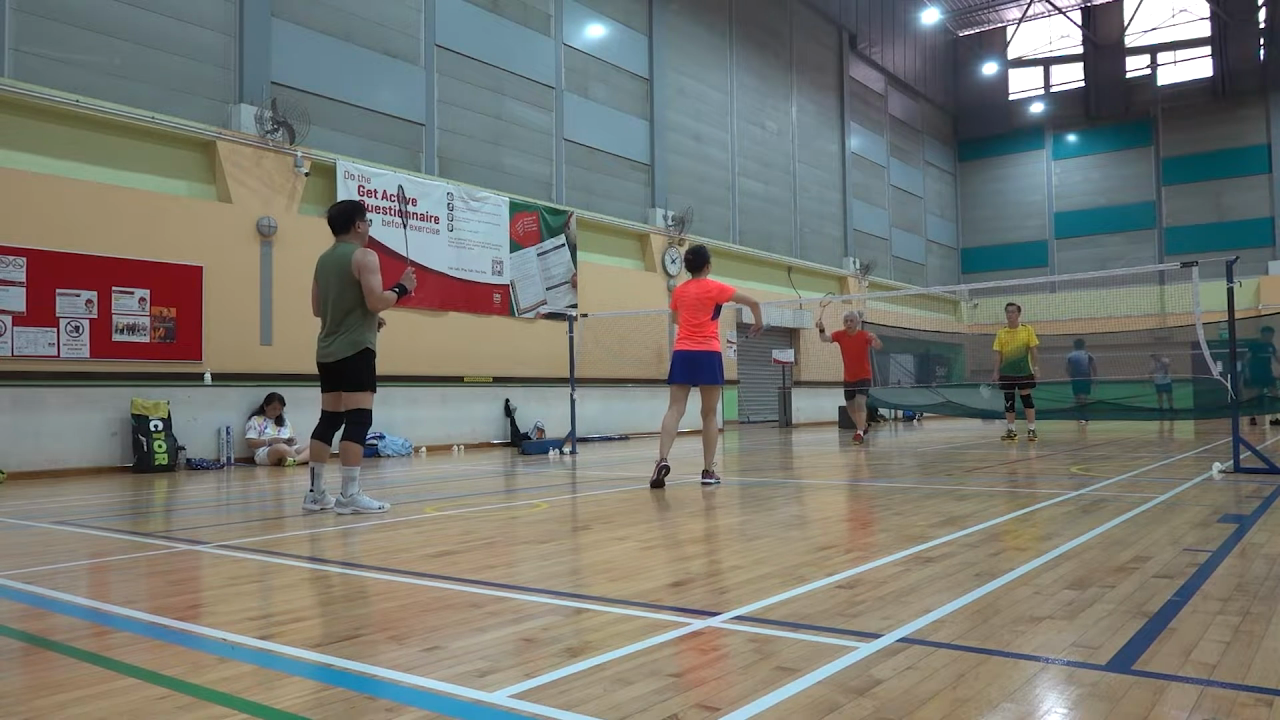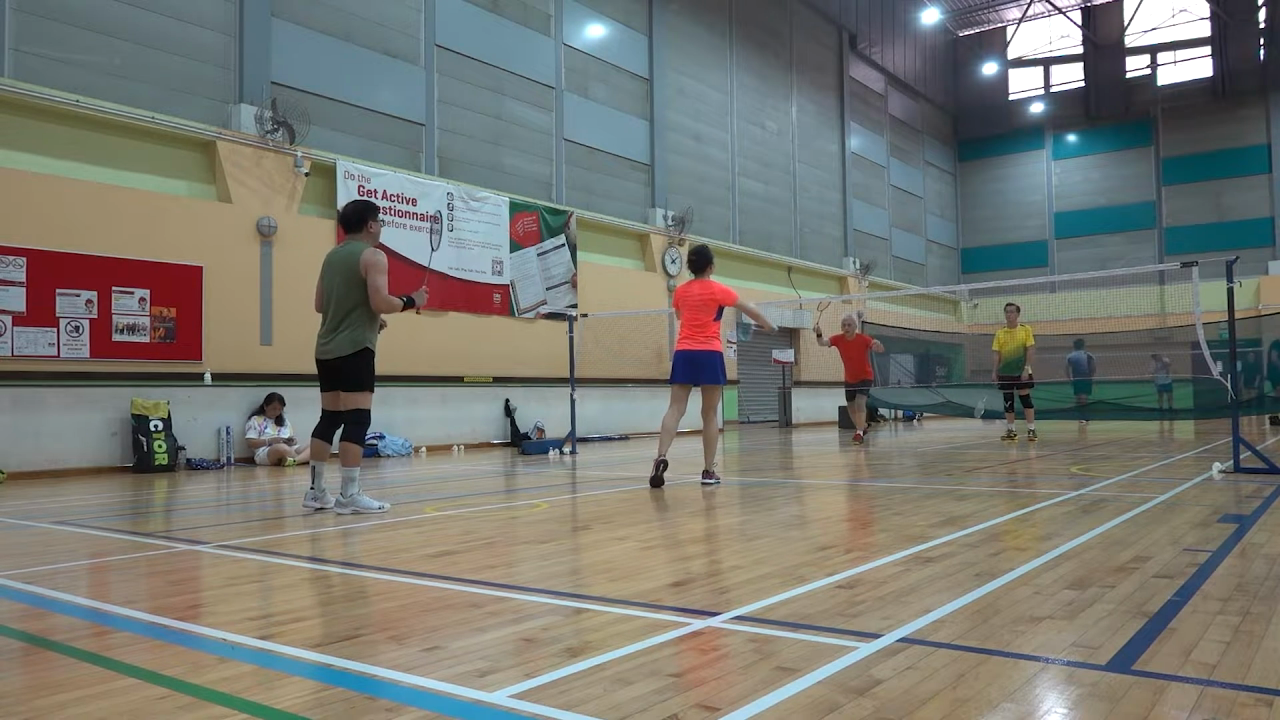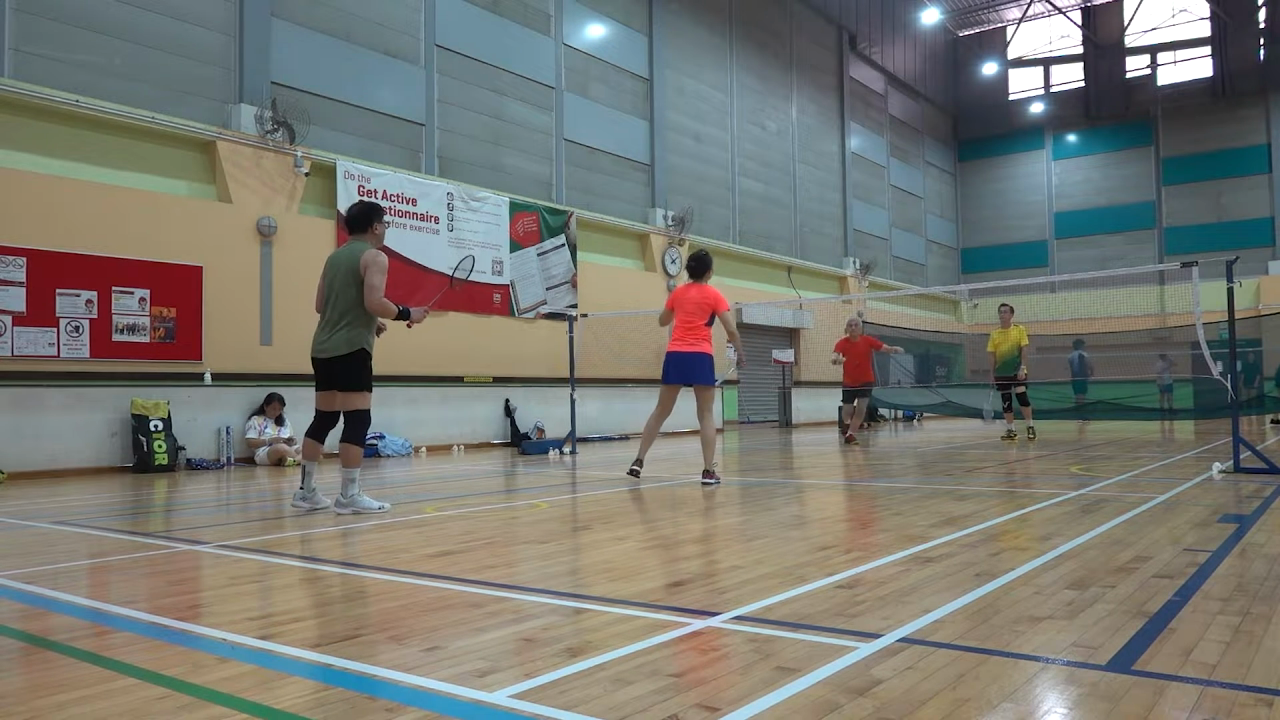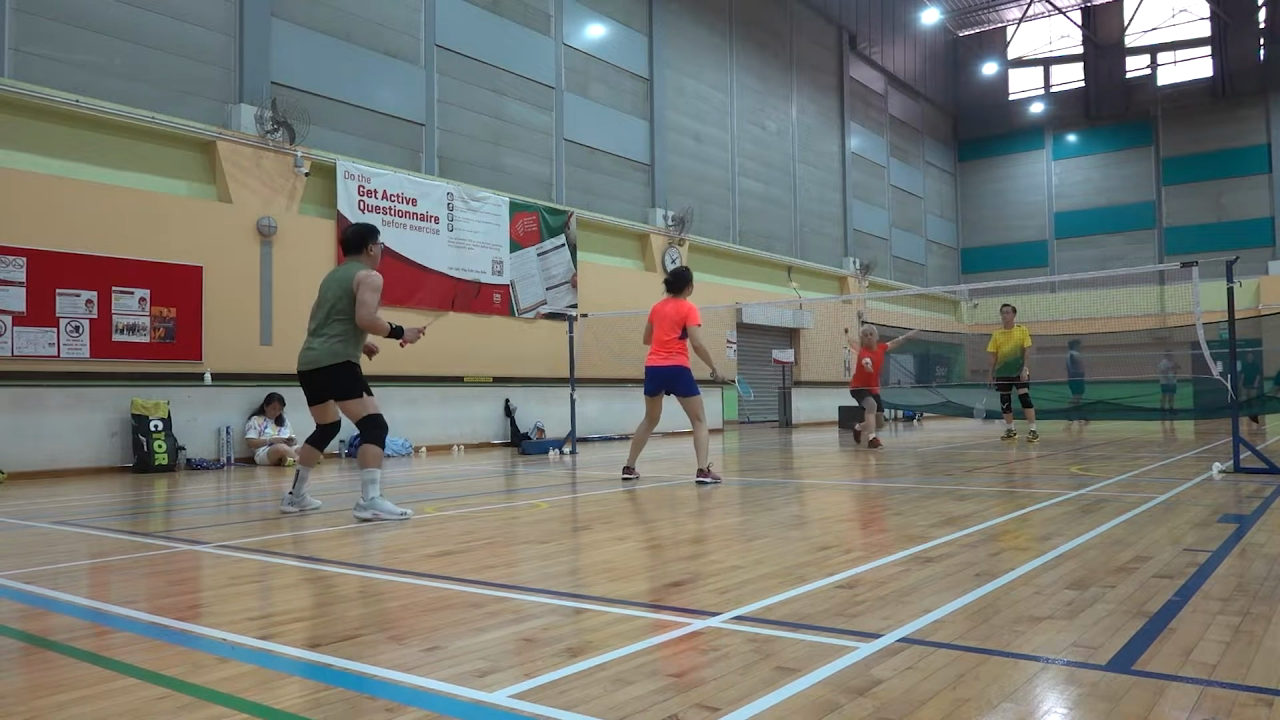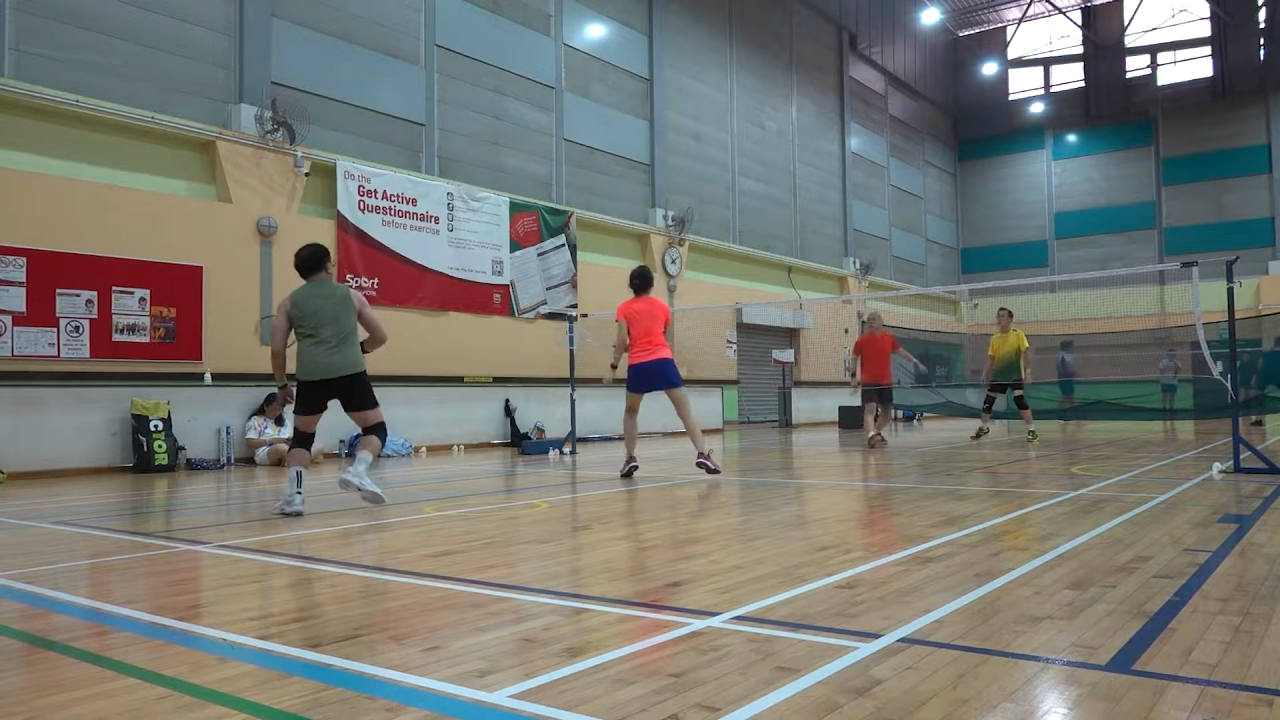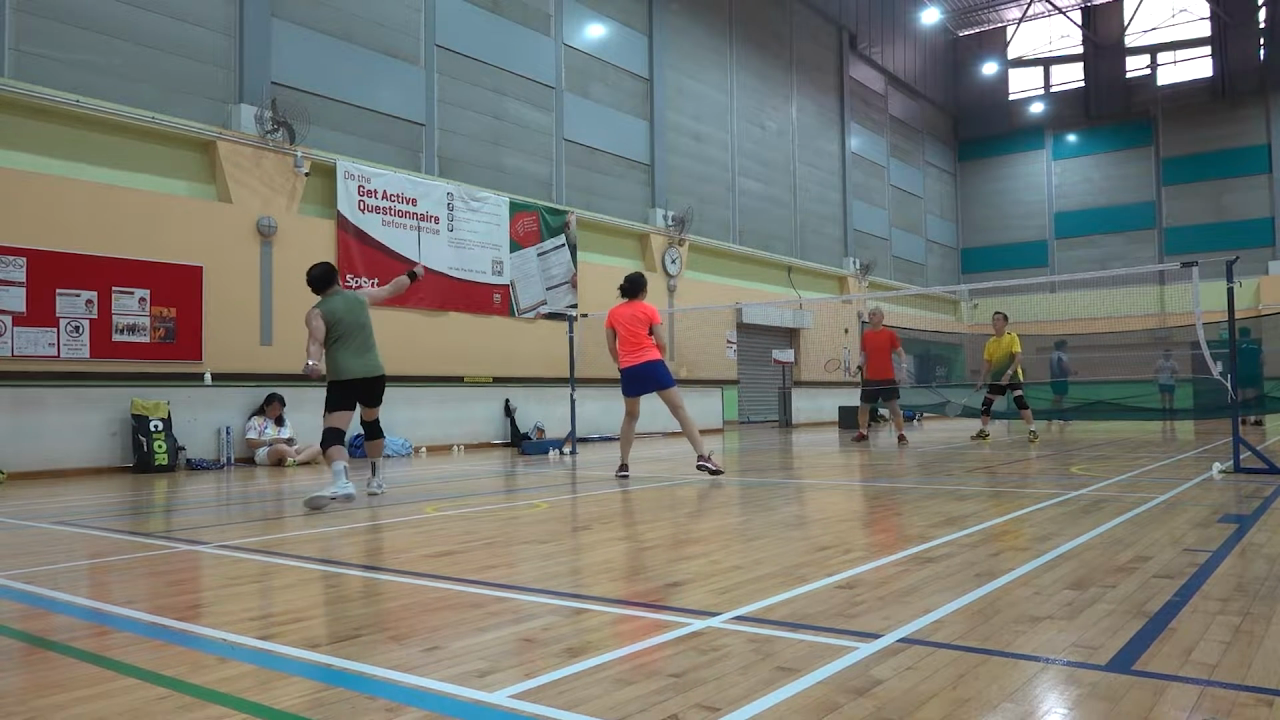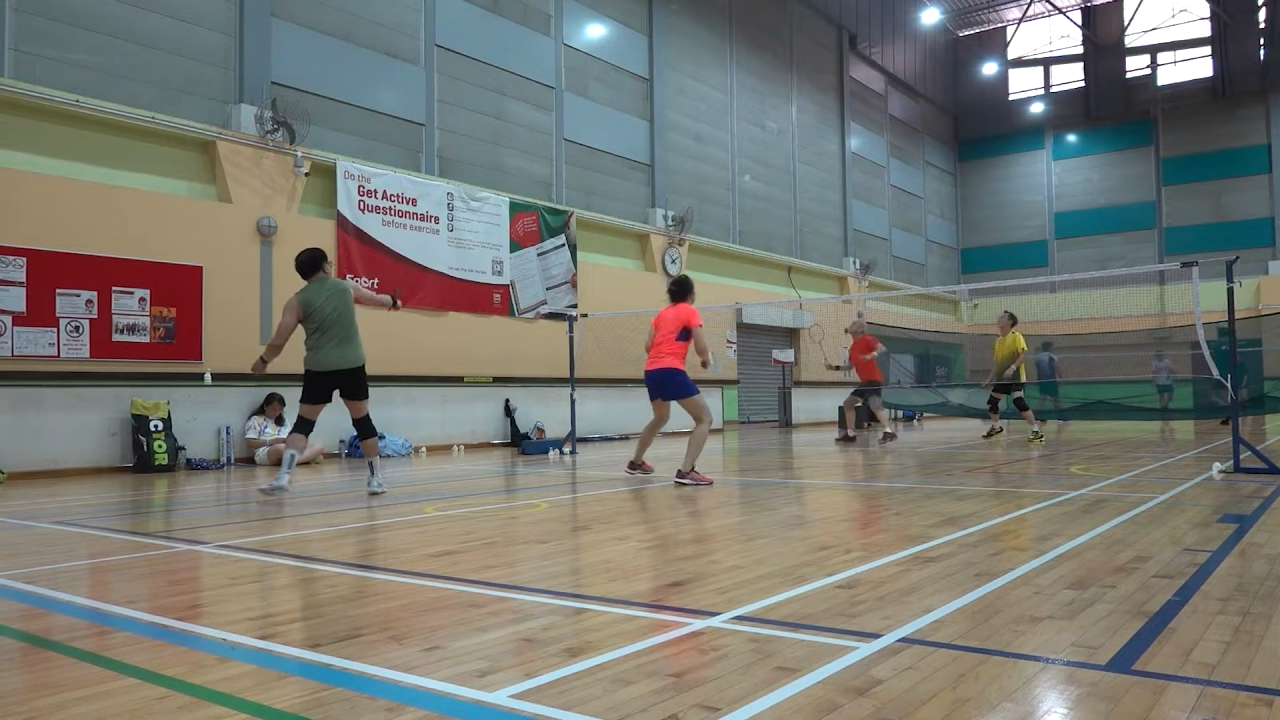
dt=0.4s
person 1, frame 1
left shoulder: (323, 260)
right shoulder: (363, 256)
right elbow: (376, 301)
right wrist: (402, 288)
left hip: (328, 352)
right hip: (355, 350)
left knee: (329, 420)
right knee: (358, 420)
left ankle: (316, 493)
right ankle: (350, 495)
person 1, frame 2
left shoulder: (331, 257)
right shoulder: (373, 256)
right elbow: (380, 302)
right wrist: (411, 301)
left hip: (327, 350)
right hip: (354, 349)
left knee: (329, 418)
right knee: (356, 420)
left ankle: (316, 490)
right ankle: (349, 495)
person 1, frame 3
left shoulder: (334, 257)
right shoulder: (375, 257)
right elbow: (374, 302)
right wrist: (406, 314)
left hip: (323, 349)
right hip: (351, 350)
left knee: (324, 418)
right knee: (358, 421)
left ankle: (306, 490)
right ankle: (350, 495)
person 1, frame 4
left shoulder: (332, 276)
right shoulder: (368, 277)
right elbow: (365, 319)
right wrist: (401, 333)
left hip: (309, 364)
right hip: (337, 364)
left knee: (326, 427)
right knee: (374, 426)
left ankle: (296, 496)
right ankle: (370, 499)
person 1, frame 5
left shoulder: (290, 302)
right shoulder: (351, 295)
left elbow: (277, 348)
right elbow: (380, 336)
left wrist: (282, 384)
right wrist: (359, 349)
left hip: (311, 376)
right hip: (350, 372)
left knee: (302, 436)
right knee: (376, 428)
left ankle: (294, 495)
right ankle: (358, 473)
person 1, frame 6
left shoulder: (316, 313)
right shoulder: (360, 297)
left elbow: (316, 341)
right elbow: (394, 287)
left wrist: (311, 364)
right wrist: (414, 273)
left hip: (342, 378)
right hip: (373, 373)
left knee: (332, 436)
right knee: (371, 424)
left ankle: (340, 483)
right ankle: (376, 479)
person 1, frame 7
left shoulder: (297, 300)
right shoulder: (347, 287)
left elbow: (278, 341)
right elbow: (378, 300)
left wrist: (262, 361)
right wrist: (394, 301)
left hip: (318, 368)
right hip: (352, 365)
left knee: (303, 424)
right knee: (362, 422)
left ankle: (283, 475)
right ankle: (375, 479)
person 2, frame 1
left shoulder: (678, 291)
right shoulder: (715, 288)
right elbow: (753, 302)
right wrist: (758, 323)
left hip: (682, 354)
right hip: (707, 355)
left knee: (675, 410)
right knee: (709, 414)
left ankle: (663, 460)
right ankle: (708, 471)
person 2, frame 2
left shoulder: (680, 291)
right shoulder: (718, 290)
right elbow: (751, 311)
right wrist: (769, 325)
left hip: (683, 354)
right hip: (709, 355)
left knee: (675, 409)
right knee: (709, 415)
left ankle: (661, 456)
right ankle: (708, 471)
person 2, frame 3
left shoulder: (677, 293)
right shoulder: (714, 295)
left elbow: (662, 321)
right elbow: (731, 330)
right wrist: (740, 353)
left hip: (674, 356)
right hip: (700, 357)
left knee: (661, 411)
right knee: (706, 415)
left ankle: (639, 460)
right ankle: (708, 471)
person 2, frame 4
left shoulder: (657, 307)
right shoulder: (689, 309)
left elbow: (646, 339)
right elbow: (697, 344)
right wrist: (713, 368)
left hip: (653, 368)
right hip: (678, 369)
left knee: (650, 420)
right knee: (699, 421)
left ankle: (629, 467)
right ankle: (702, 470)
person 2, frame 5
left shoulder: (624, 308)
right shoulder: (662, 306)
left elbow: (623, 340)
left wrist: (614, 366)
left hip: (638, 366)
right hip: (663, 362)
left knee: (630, 411)
right knee: (685, 411)
left ankle: (630, 458)
right ankle: (703, 454)
person 2, frame 6
left shoulder: (613, 313)
right shoulder: (649, 310)
left elbow: (611, 346)
right elbow: (661, 342)
left hip: (629, 370)
right hip: (652, 364)
left knee: (631, 416)
right knee: (680, 411)
left ankle: (624, 464)
right ankle: (702, 456)
person 2, frame 7
left shoulder: (663, 313)
right shoulder: (691, 312)
left elbow: (650, 346)
right elbow: (701, 346)
right wrist: (705, 359)
left hip: (652, 371)
right hip: (671, 371)
left knee: (661, 418)
right knee: (705, 419)
left ankle: (635, 462)
right ankle: (686, 471)
